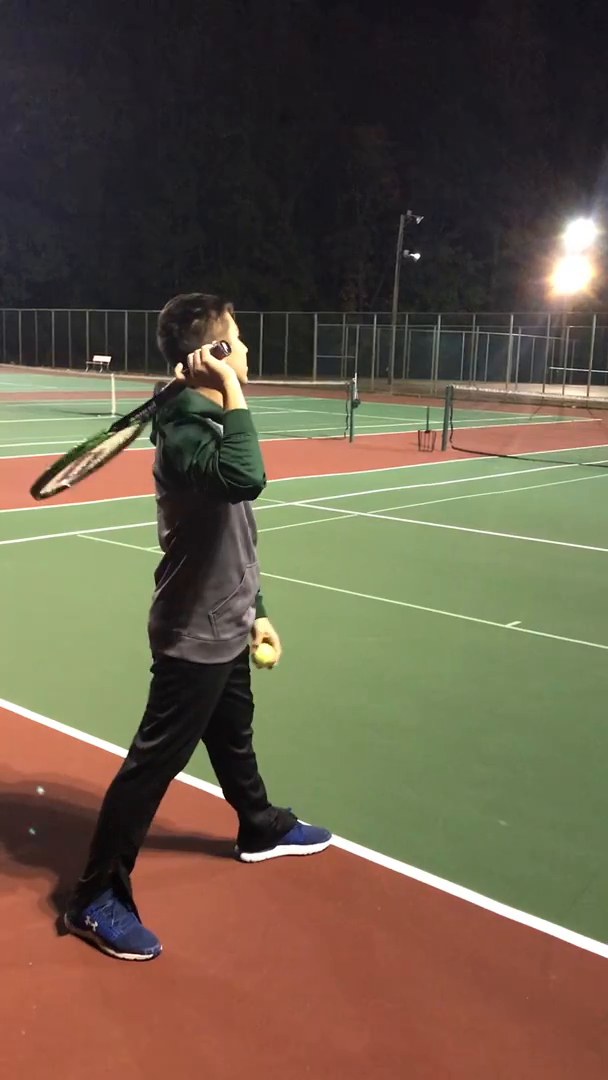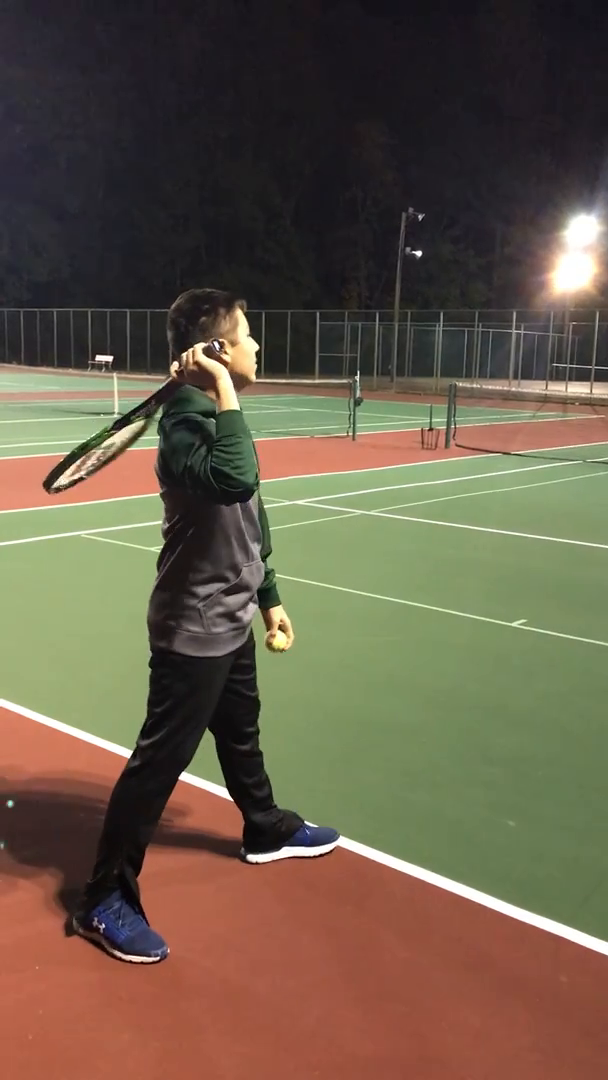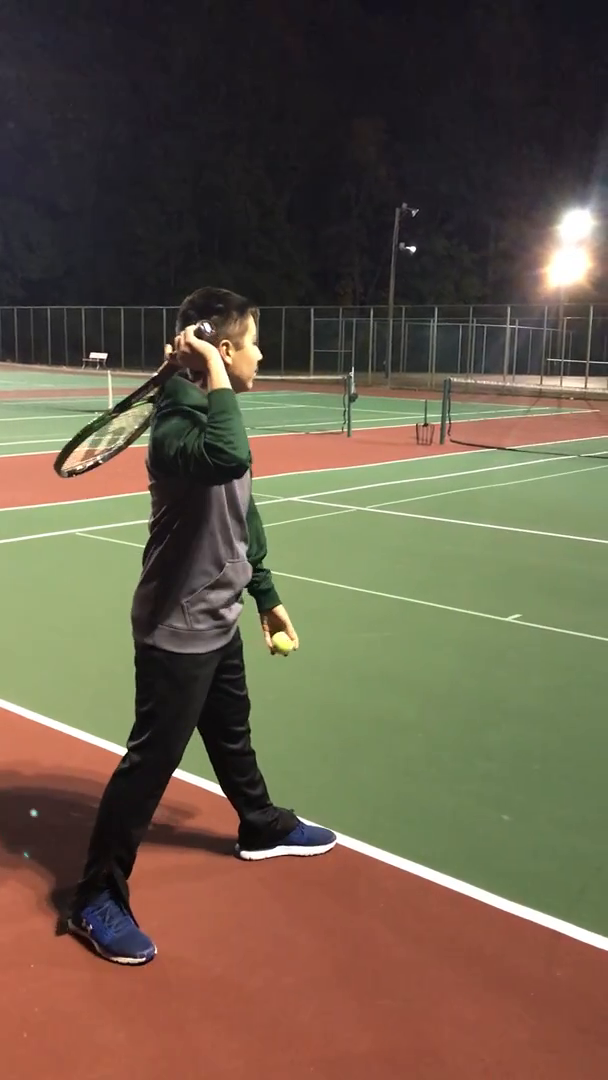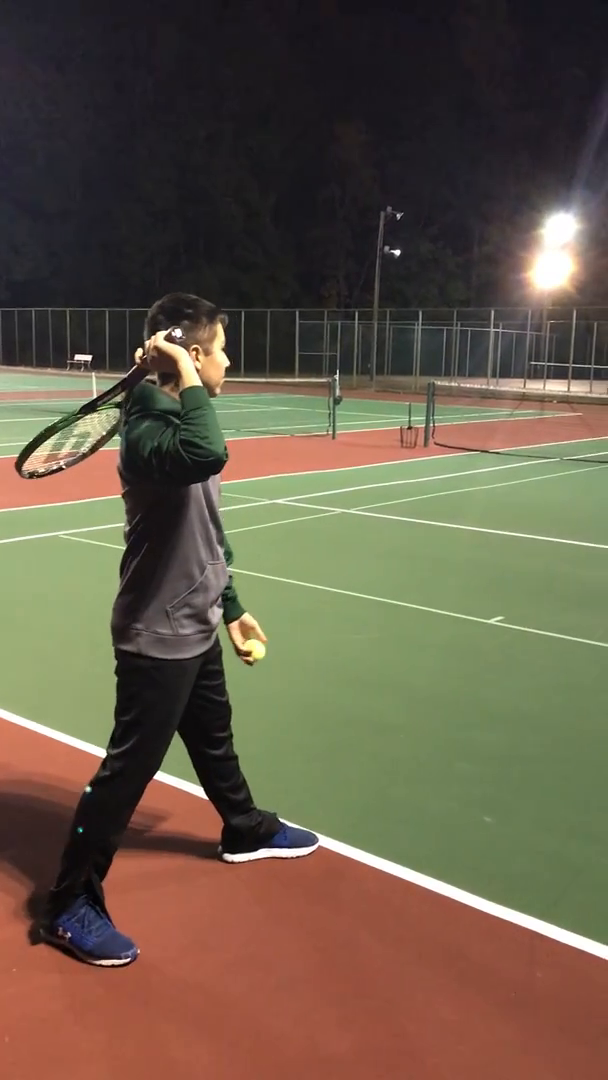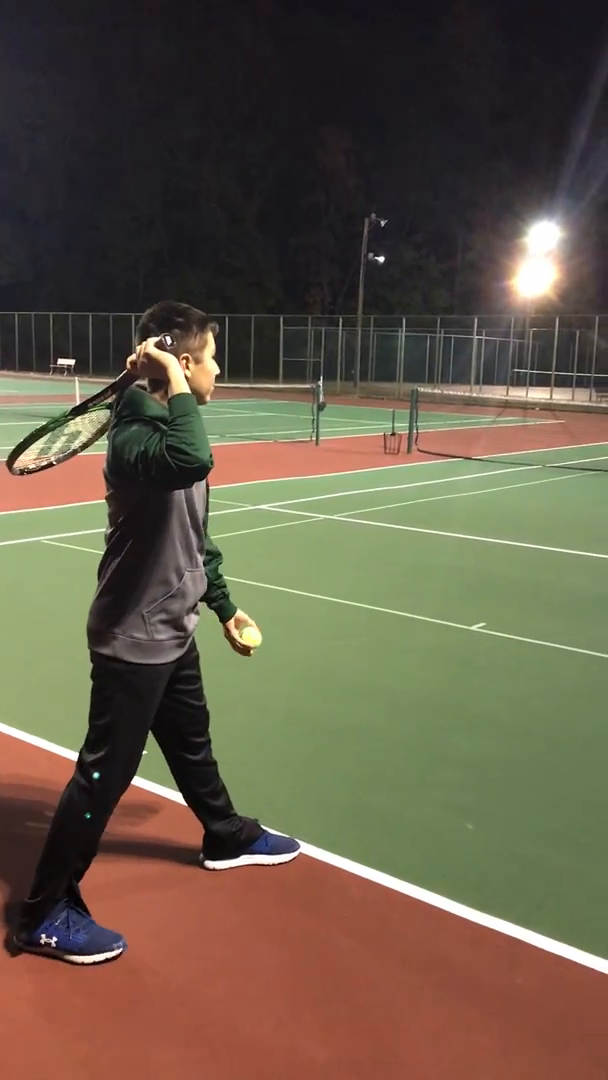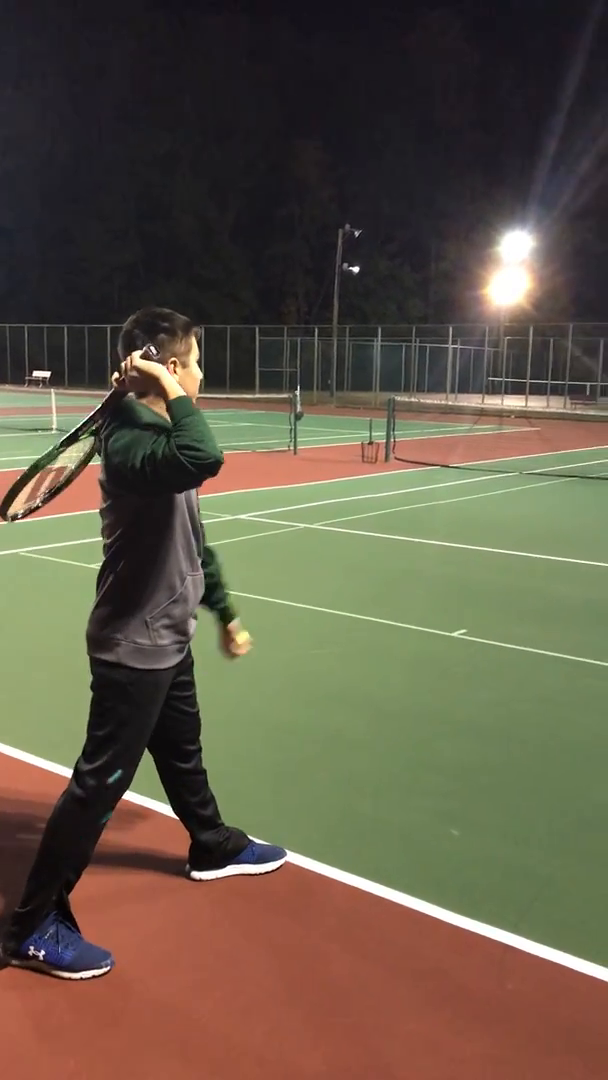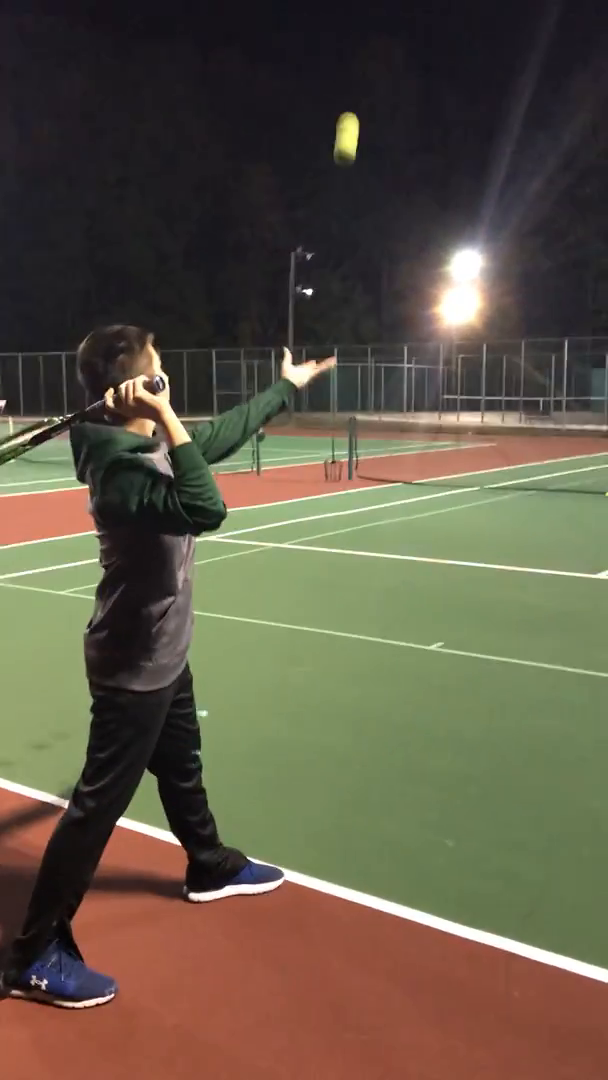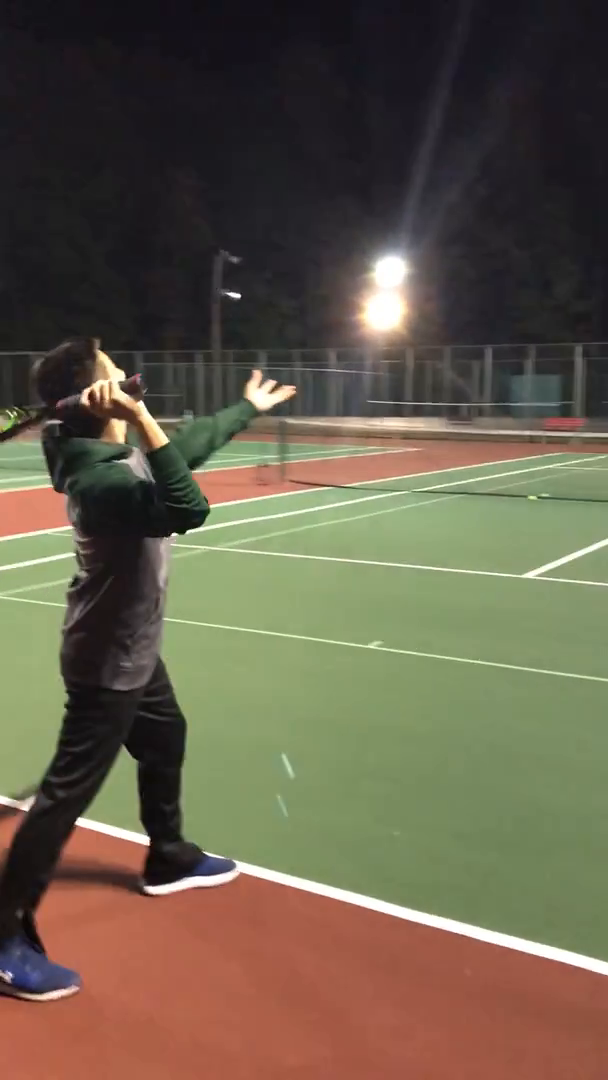
dt=0.4s
person 1, frame 1
left shoulder: (210, 423)
right shoulder: (186, 434)
right elbow: (246, 479)
left wrist: (252, 611)
right wrist: (232, 392)
left hip: (223, 625)
right hip: (194, 633)
left knee: (233, 736)
right knee: (155, 760)
left ankle: (262, 829)
right ankle: (96, 899)
person 1, frame 2
left shoulder: (225, 419)
right shoulder: (185, 430)
right elbow: (235, 483)
left wrist: (268, 595)
right wrist: (224, 395)
left hip: (232, 619)
right hip: (192, 628)
left knee: (241, 732)
right knee: (161, 758)
left ankle: (268, 830)
right ankle: (105, 899)
person 1, frame 3
left shoulder: (211, 416)
right shoulder: (176, 426)
left elbow: (242, 518)
right elbow: (230, 459)
left wrist: (267, 596)
right wrist: (214, 375)
left hip: (218, 619)
right hip: (176, 629)
left knee: (231, 731)
right knee: (152, 758)
left ankle: (263, 827)
right ankle: (96, 898)
person 1, frame 4
left shoulder: (179, 423)
right shoulder: (148, 430)
right elbow: (208, 454)
left wrist: (231, 607)
right wrist: (186, 380)
left hip: (195, 626)
right hip: (157, 635)
left knee: (214, 736)
right knee: (129, 767)
left ankle: (247, 830)
right ankle: (70, 906)
person 1, frame 5
left shoulder: (172, 430)
right shoulder: (134, 435)
right elbow: (193, 461)
left wrist: (224, 607)
right wrist: (173, 385)
left hip: (173, 631)
right hip: (132, 639)
left knee: (192, 741)
right knee: (104, 773)
left ankle: (228, 837)
right ankle: (46, 913)
person 1, frame 6
left shoulder: (158, 435)
right shoulder: (131, 443)
left elbow: (191, 538)
right elbow: (204, 459)
left wrist: (225, 612)
right wrist: (170, 391)
left hip: (166, 636)
right hip: (132, 644)
left knee: (182, 748)
right knee: (101, 781)
left ankle: (214, 847)
person 1, frame 7
left shoulder: (150, 445)
right shoulder: (120, 471)
left elbow: (222, 433)
right elbow: (205, 510)
left wrist: (285, 387)
right wrist: (165, 417)
left hip: (161, 653)
right hip: (131, 665)
left knee: (181, 762)
right knee: (101, 801)
left ankle: (212, 866)
person 1, frame 8
left shoulder: (115, 455)
right shoulder: (102, 483)
left elbow: (188, 442)
right elbow: (188, 508)
left wrist: (246, 407)
right wrist: (143, 421)
left hip: (128, 647)
right hip: (107, 661)
left knee: (165, 741)
right knee: (67, 792)
left ankle: (169, 857)
